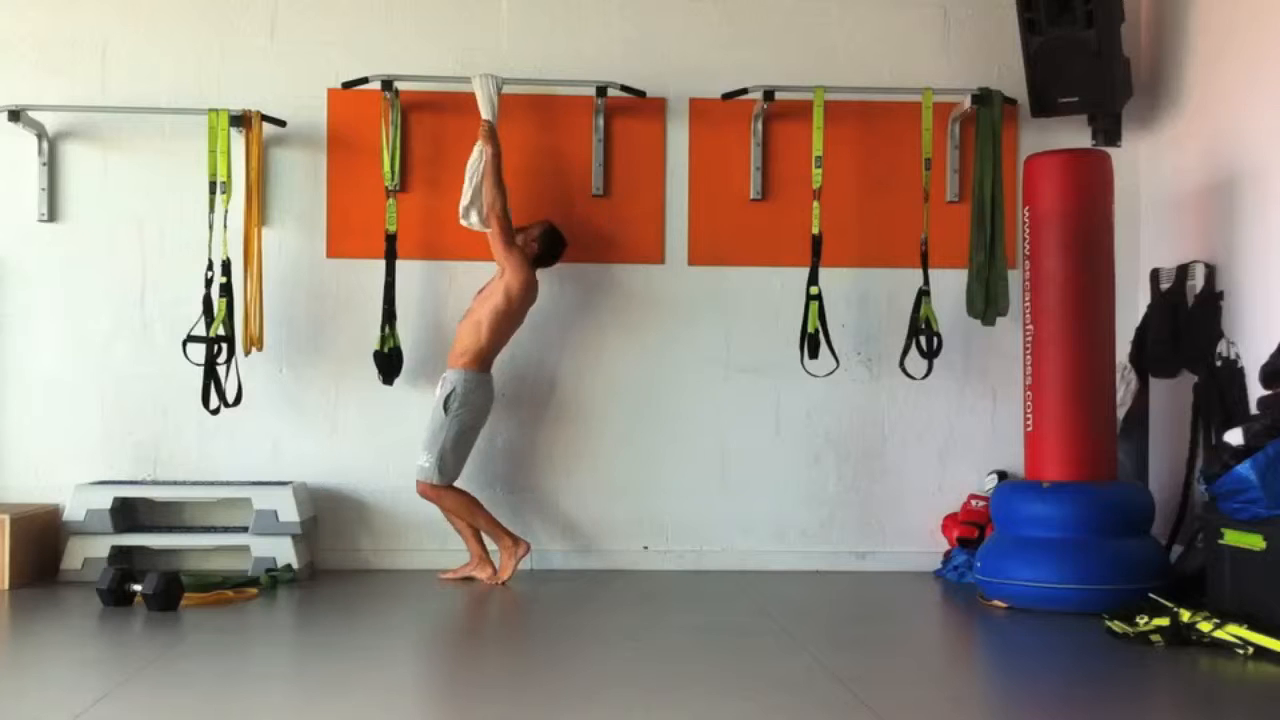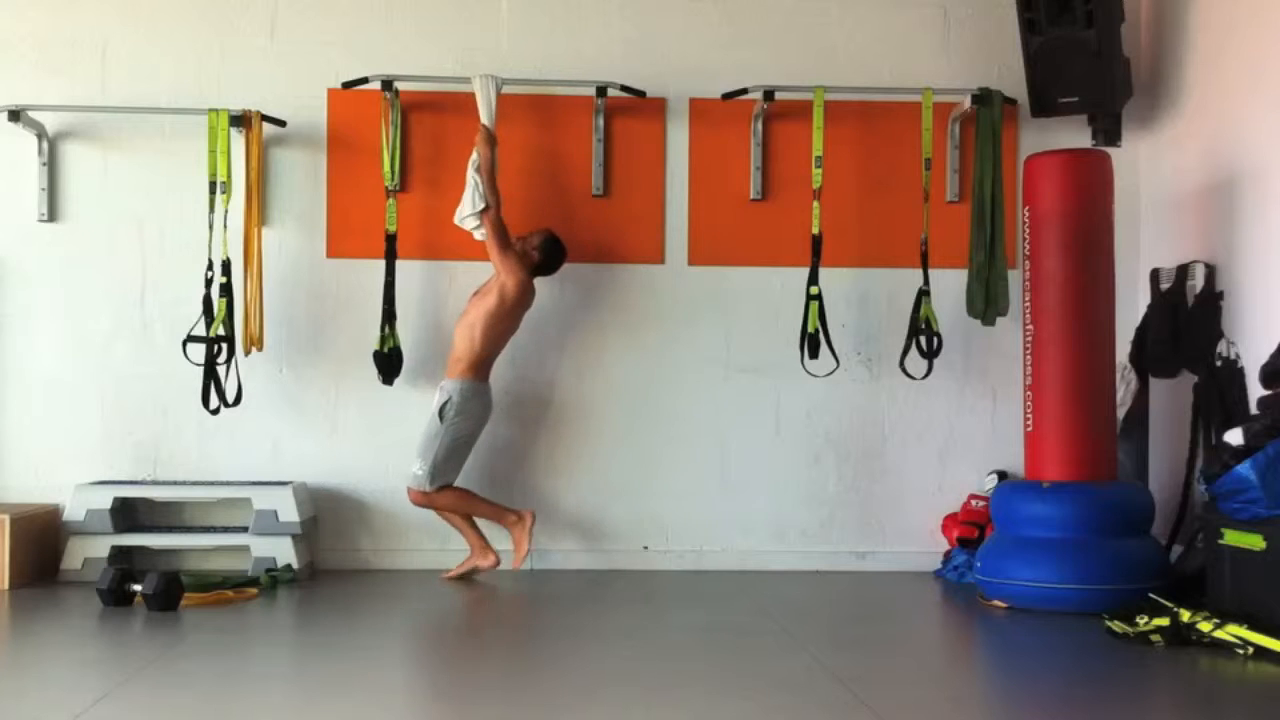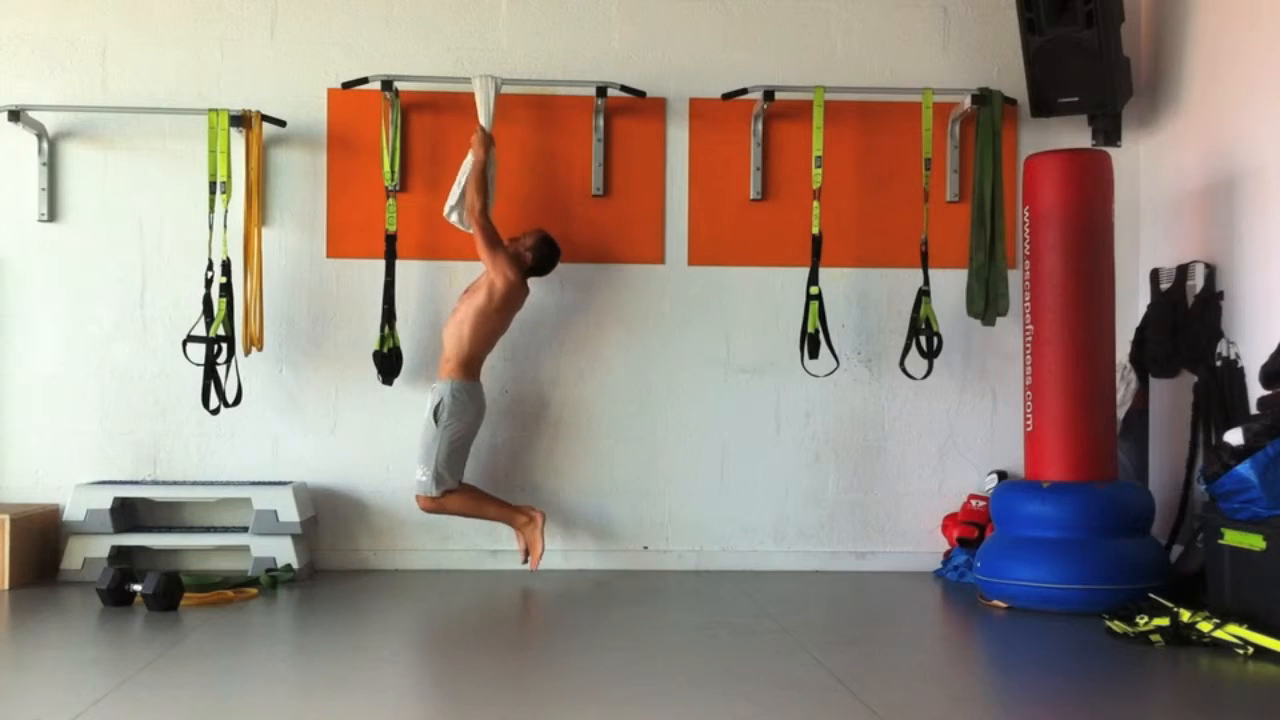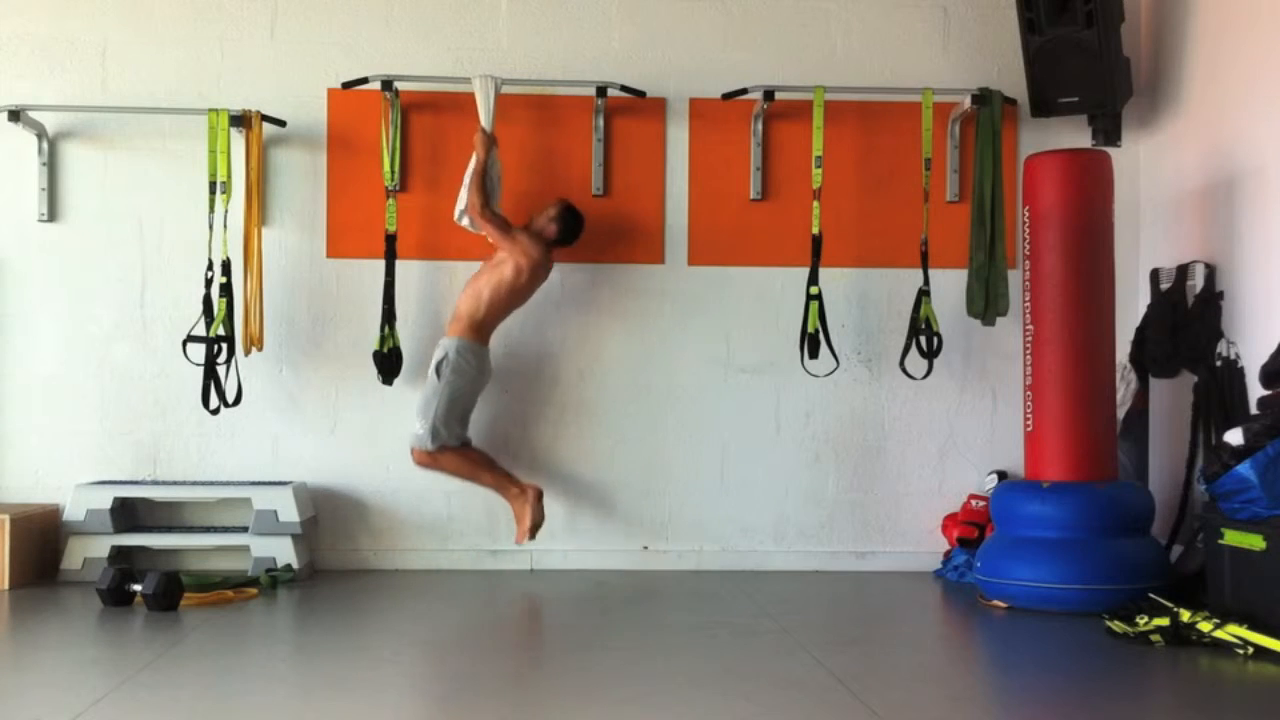
dt=0.3s
person 1, frame 1
left shoulder: (519, 273)
right shoulder: (513, 276)
left elbow: (496, 213)
right elbow: (494, 218)
left wrist: (492, 150)
right wrist: (489, 152)
left hip: (463, 386)
right hip: (463, 384)
left knee: (431, 484)
right knee: (439, 482)
left ankle: (508, 542)
right ankle: (481, 561)
person 1, frame 2
left shoulder: (515, 278)
right shoulder: (514, 284)
left elbow: (492, 213)
right elbow: (492, 218)
left wrist: (486, 153)
right wrist: (487, 157)
left hip: (463, 394)
right hip: (463, 391)
left knee: (422, 489)
right knee: (431, 484)
left ankle: (514, 518)
right ankle: (482, 550)
person 1, frame 3
left shoulder: (506, 277)
right shoulder: (510, 285)
left elbow: (477, 213)
right elbow: (480, 219)
left wrist: (481, 155)
right wrist: (482, 157)
left hip: (454, 394)
right hip: (458, 392)
left knee: (431, 497)
right knee: (442, 488)
left ankle: (522, 518)
right ankle: (520, 516)
person 1, frame 4
left shoulder: (532, 251)
right shoulder: (529, 254)
left elbow: (478, 210)
right elbow: (488, 216)
left wrist: (482, 154)
right wrist: (487, 159)
left hip: (458, 352)
right hip: (468, 352)
left knee: (426, 452)
right knee: (450, 444)
left ankle: (516, 491)
right ankle: (519, 488)
